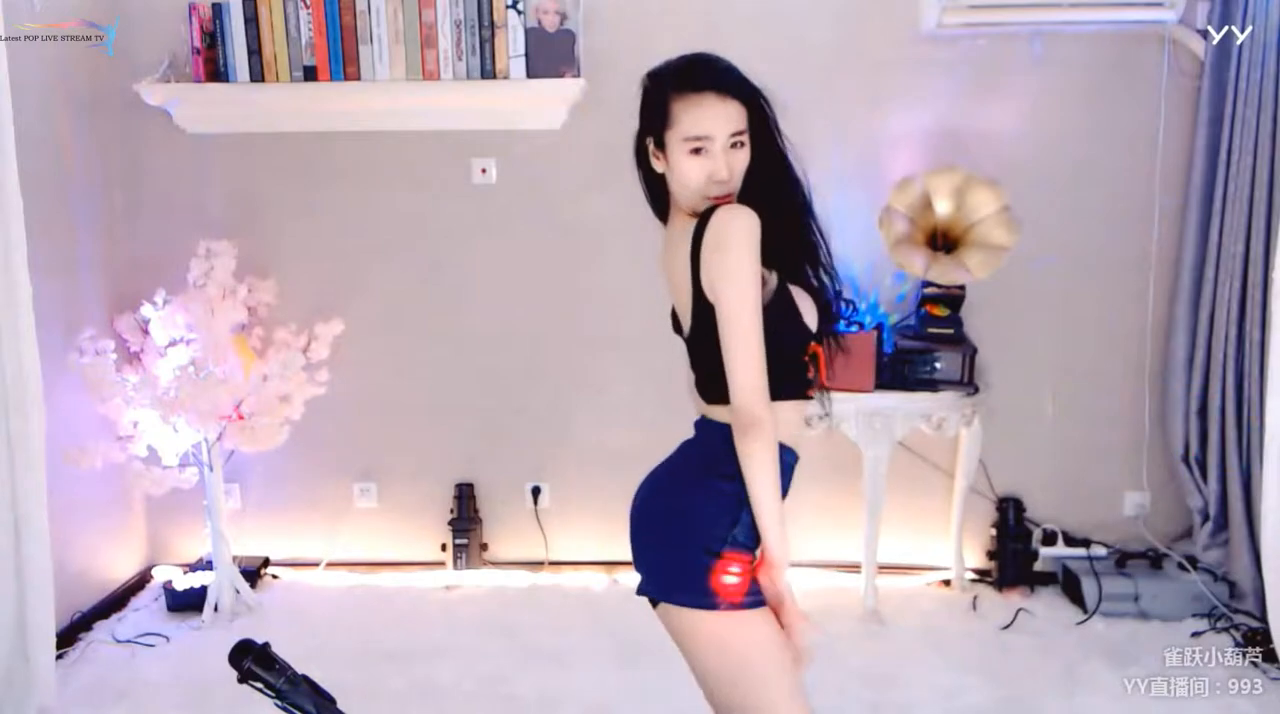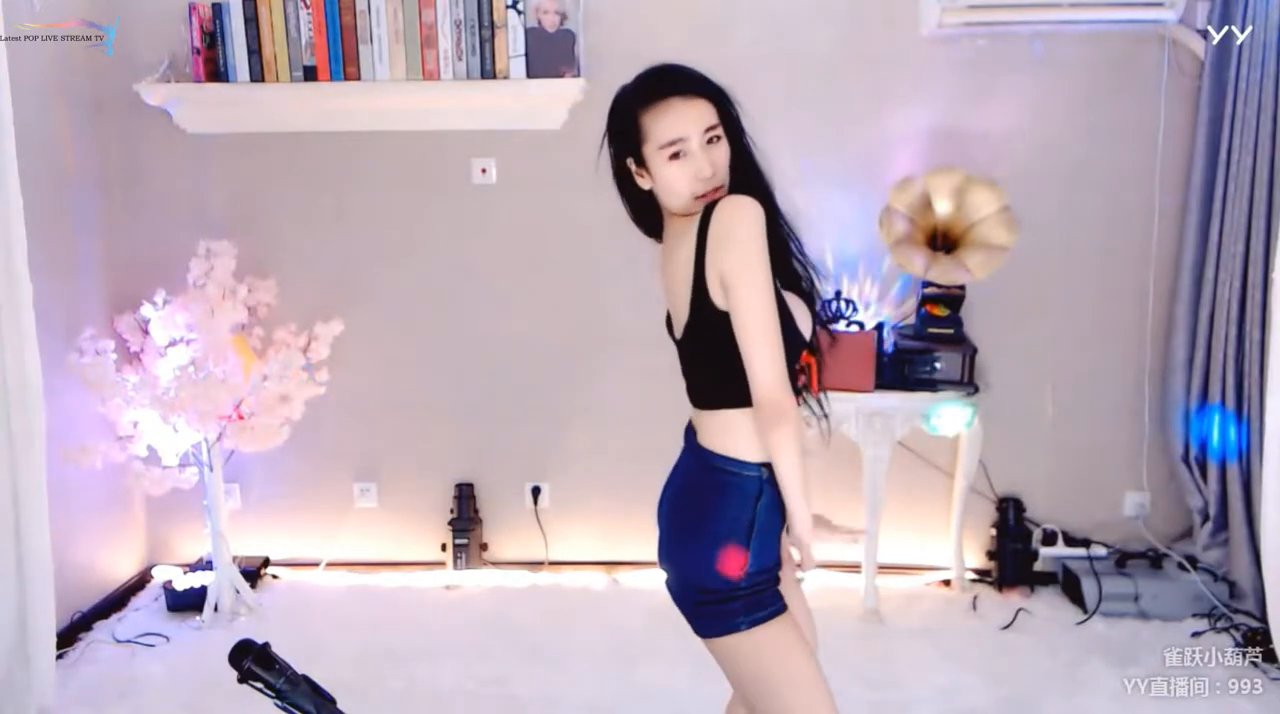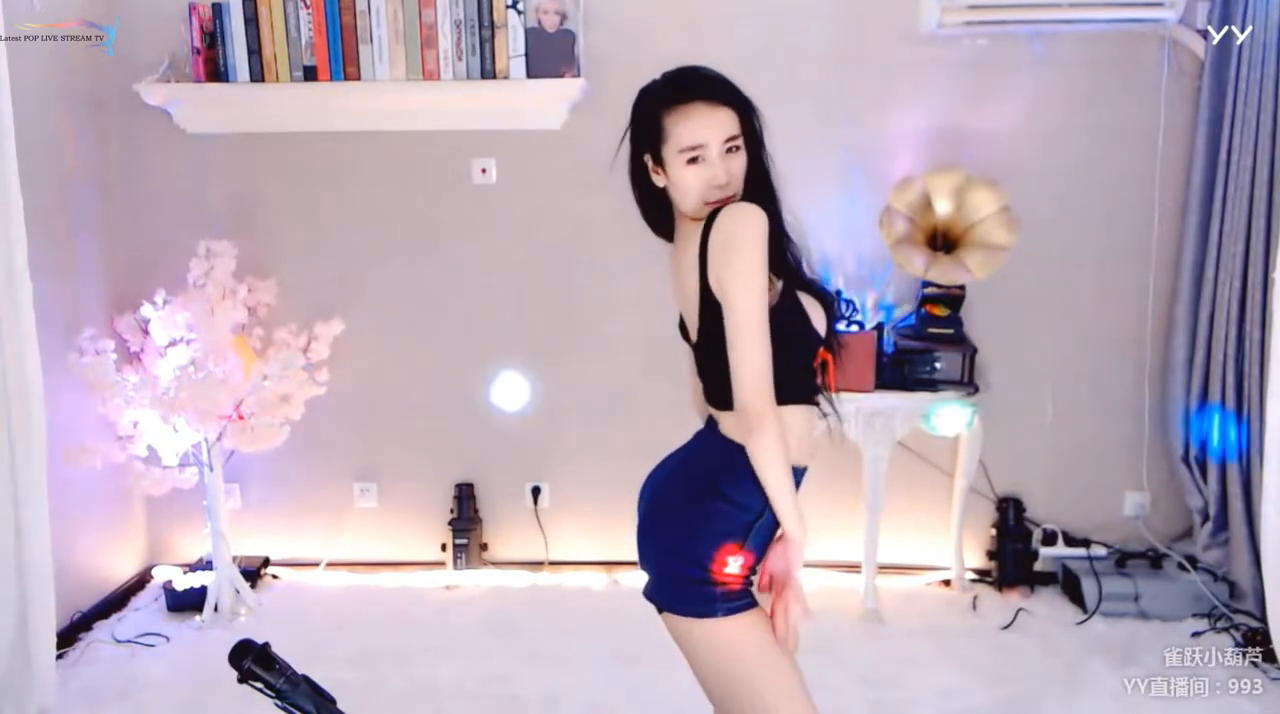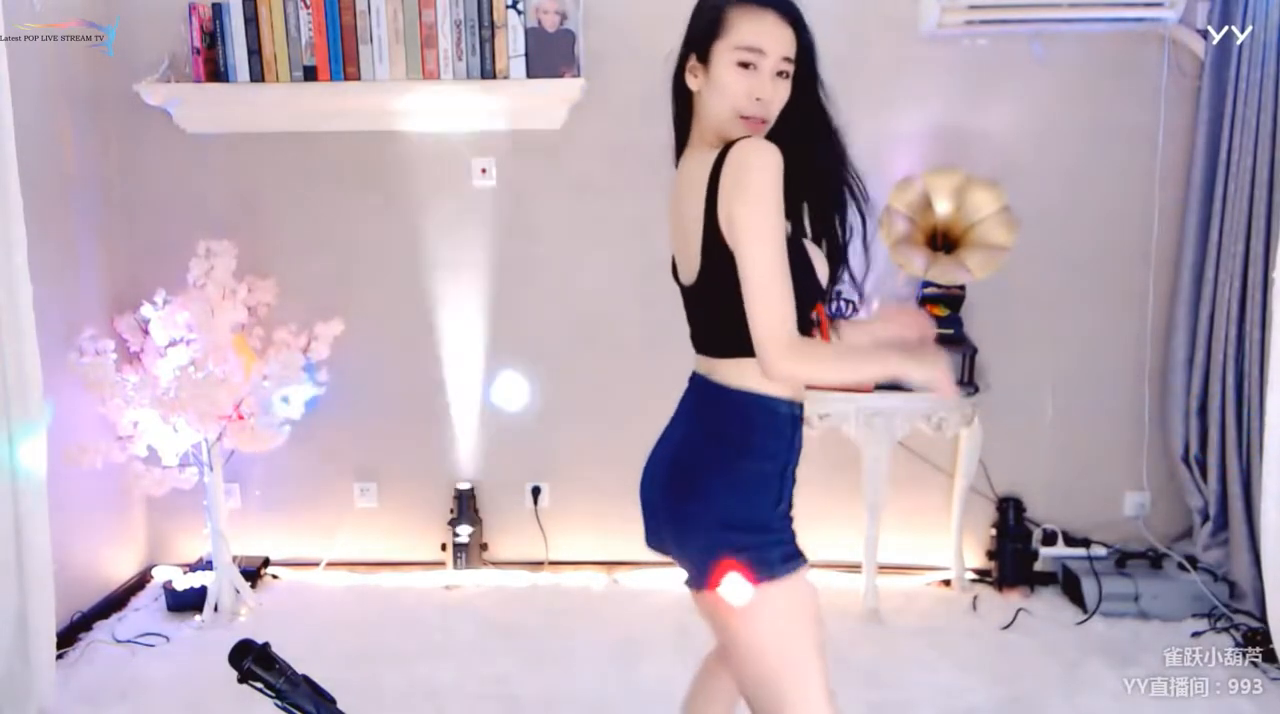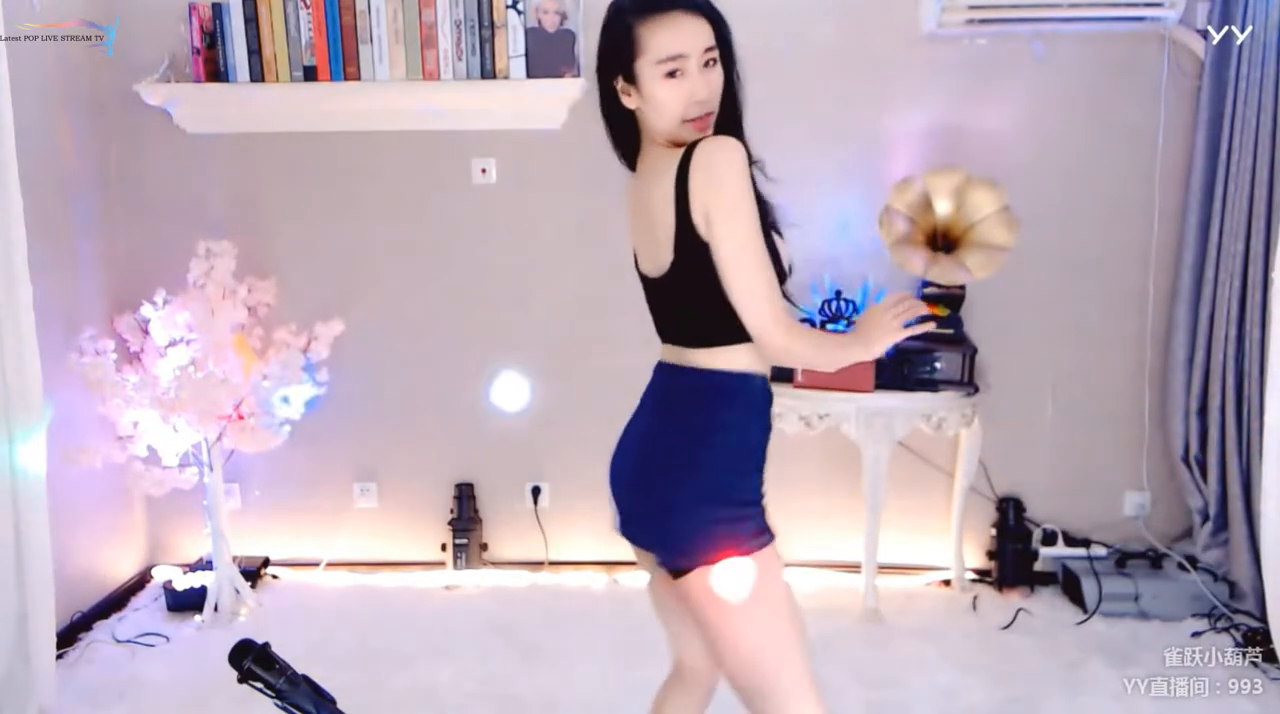
dt=1s
person 1, frame 1
left shoulder: (683, 232)
right shoulder: (735, 223)
right elbow: (750, 412)
right wrist: (775, 552)
left hip: (695, 503)
right hip: (707, 522)
left knee: (775, 661)
person 1, frame 2
left shoulder: (679, 237)
right shoulder: (738, 214)
right elbow: (774, 398)
right wrist: (802, 520)
left hip: (712, 494)
right hip: (729, 513)
left knee: (792, 653)
person 1, frame 3
left shoulder: (692, 246)
right shoulder: (742, 223)
right elbow: (757, 407)
right wrist: (793, 533)
left hip: (701, 501)
right hip: (709, 529)
person 1, frame 4
left shoulder: (695, 172)
right shoulder: (755, 161)
right elbow: (782, 356)
left wrist: (859, 334)
right wrist: (900, 363)
left hip: (695, 458)
right hip: (736, 478)
left knee: (744, 656)
person 1, frame 5
left shoulder: (646, 178)
right shoulder: (718, 158)
right elbow: (771, 336)
left wrist: (829, 338)
right wrist: (859, 342)
left hip: (653, 452)
right hip: (705, 467)
